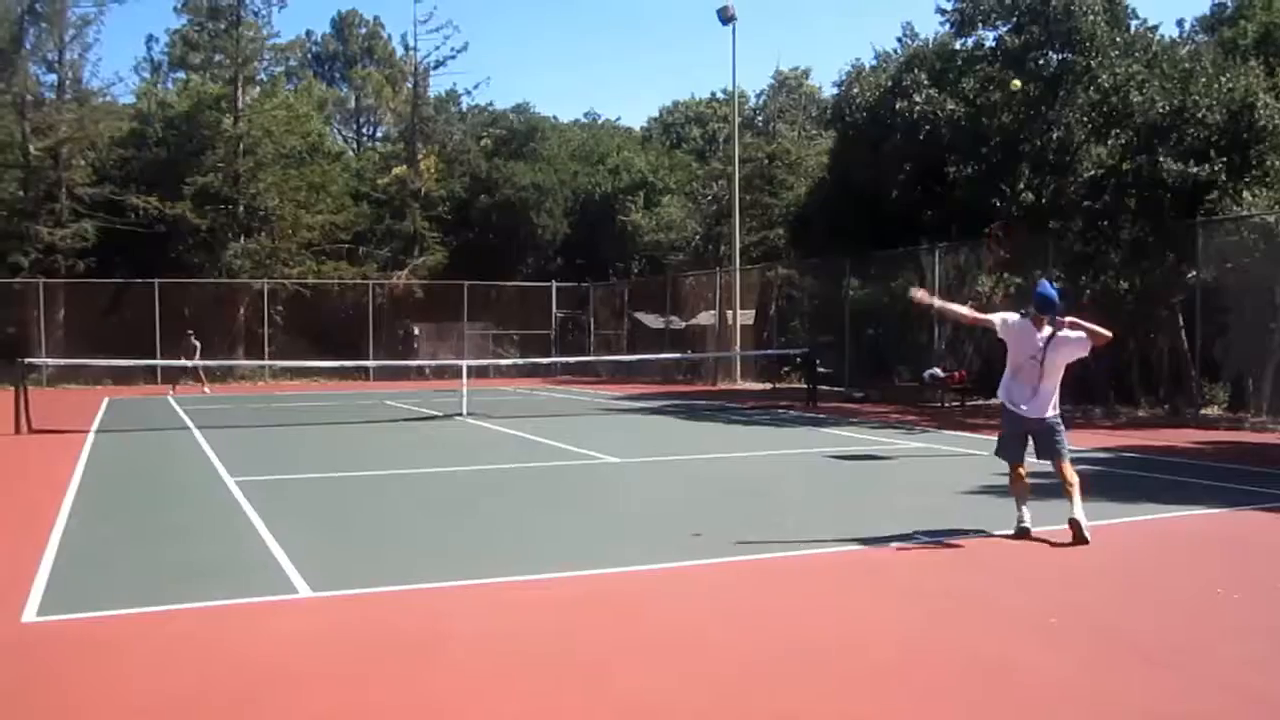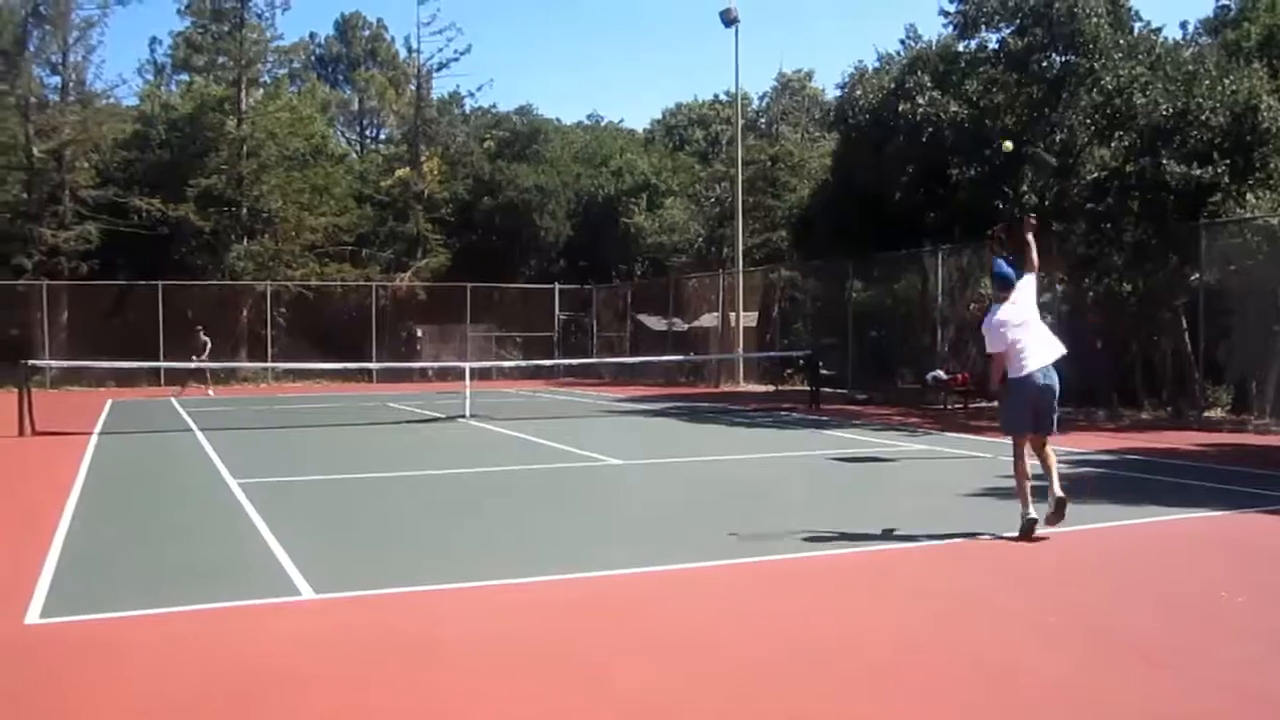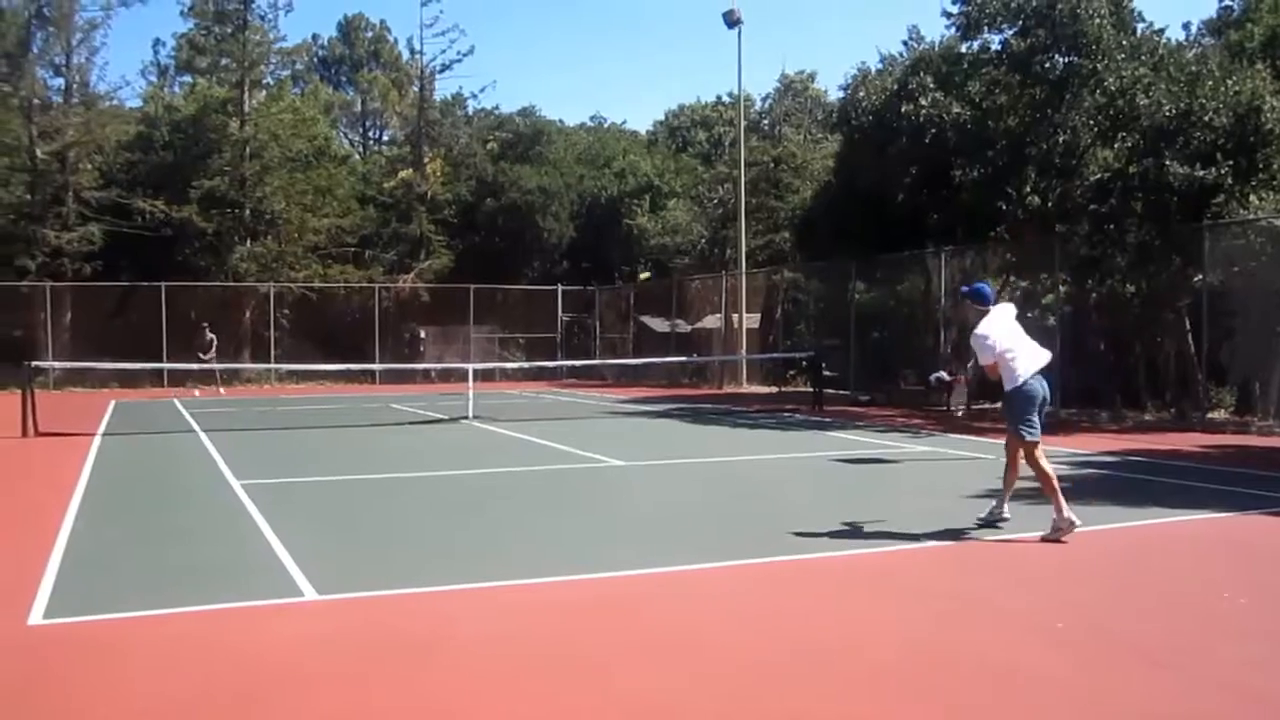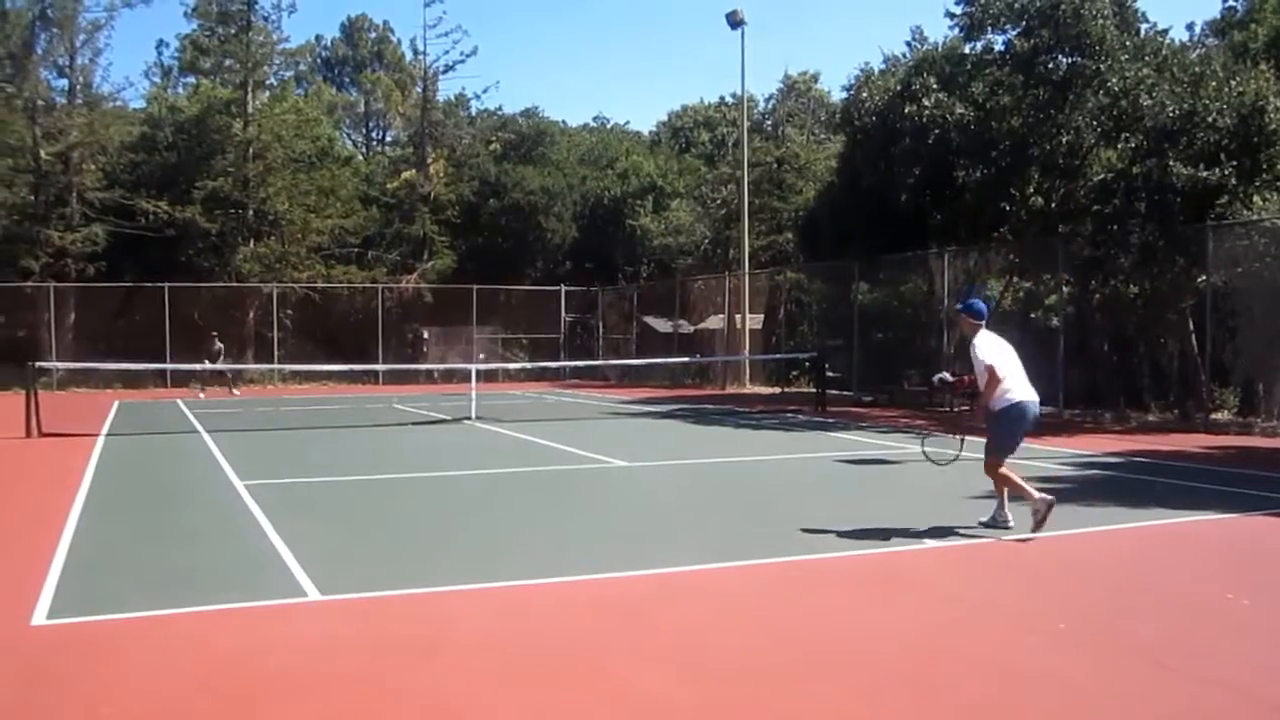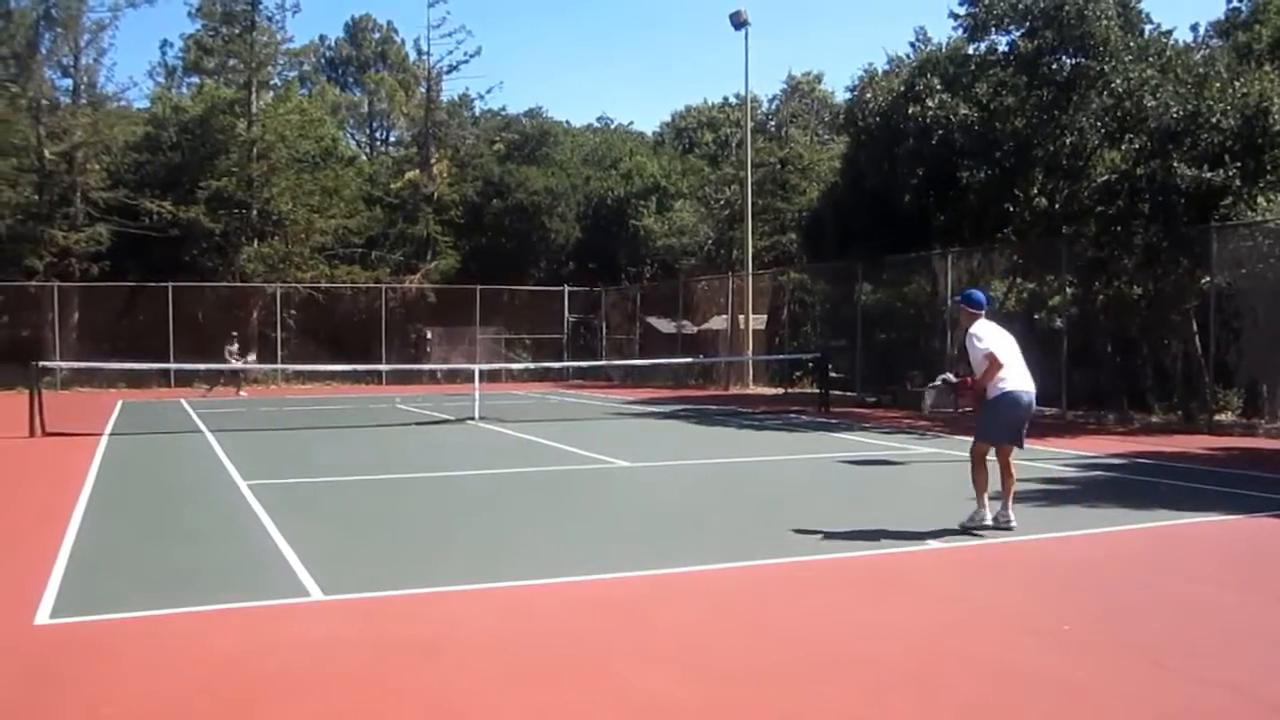
dt=0.2s
person 1, frame 1
left shoulder: (1015, 324)
right shoulder: (1062, 340)
left elbow: (973, 317)
right elbow: (1106, 337)
left wrist: (933, 302)
right wrist: (1075, 323)
left hip: (1014, 410)
right hip: (1045, 414)
left knee: (1016, 467)
right knee: (1064, 467)
left ankle: (1023, 517)
right ankle: (1077, 514)
person 1, frame 2
left shoulder: (993, 321)
right shoulder: (1024, 295)
left elbow: (999, 363)
right elbow: (1032, 265)
left wrist: (994, 390)
right wrist: (1028, 235)
left hip: (1022, 381)
right hip: (1048, 376)
left knee: (1021, 449)
right knee: (1041, 444)
left ankle: (1028, 512)
right ankle: (1055, 492)
person 1, frame 3
left shoulder: (980, 335)
right shoulder: (1001, 313)
left elbow: (992, 373)
left hip: (1022, 390)
right hip: (1038, 384)
left knee: (1034, 455)
right knee: (1011, 447)
left ankle: (1063, 515)
right ankle: (1001, 507)
person 1, frame 4
left shoulder: (979, 344)
right shoulder: (993, 339)
left elbow: (995, 378)
left wrist: (982, 402)
right wrist: (986, 404)
left hip: (1014, 406)
right hip: (1028, 403)
left knee: (993, 467)
right knee: (994, 460)
left ankle: (1039, 500)
right ankle: (1001, 514)
person 1, frame 5
left shoulder: (975, 332)
right shoulder: (997, 330)
left elbow: (997, 363)
left wrist: (977, 386)
right wrist: (981, 385)
left hip: (1005, 396)
right hip: (1027, 394)
left knee: (978, 453)
right knee: (1003, 454)
left ankle: (982, 512)
right ankle: (1006, 513)
